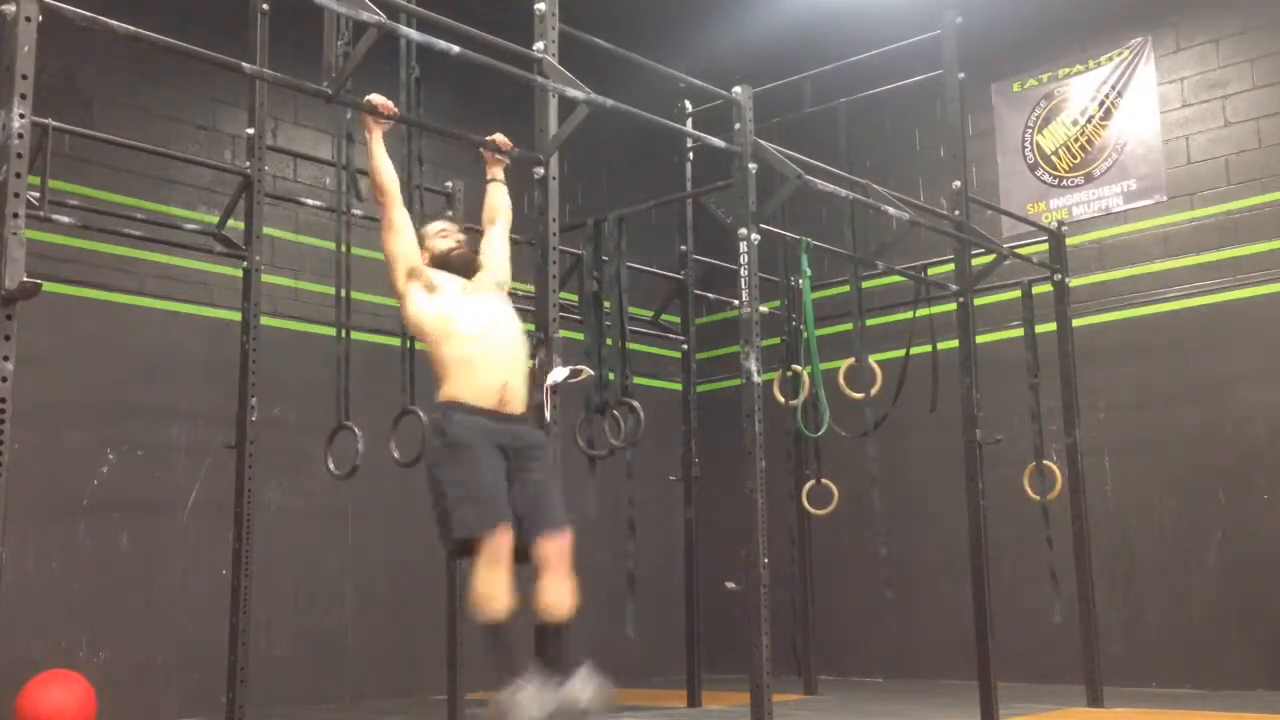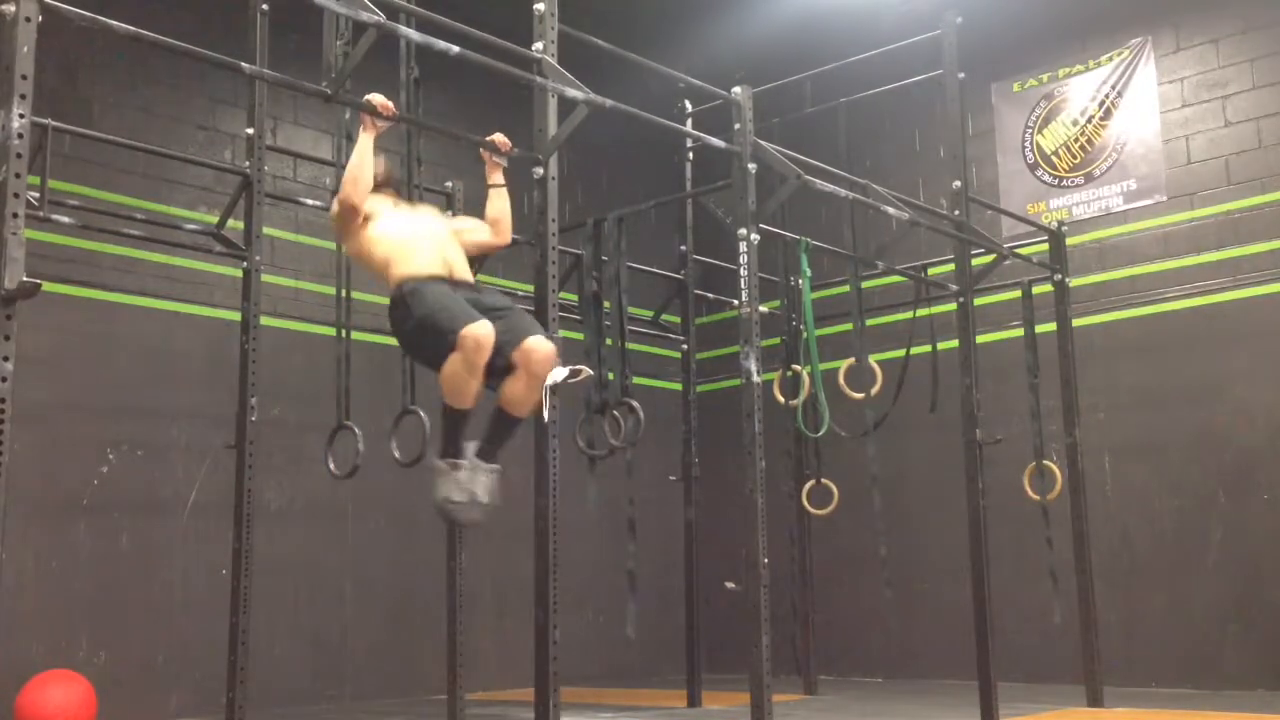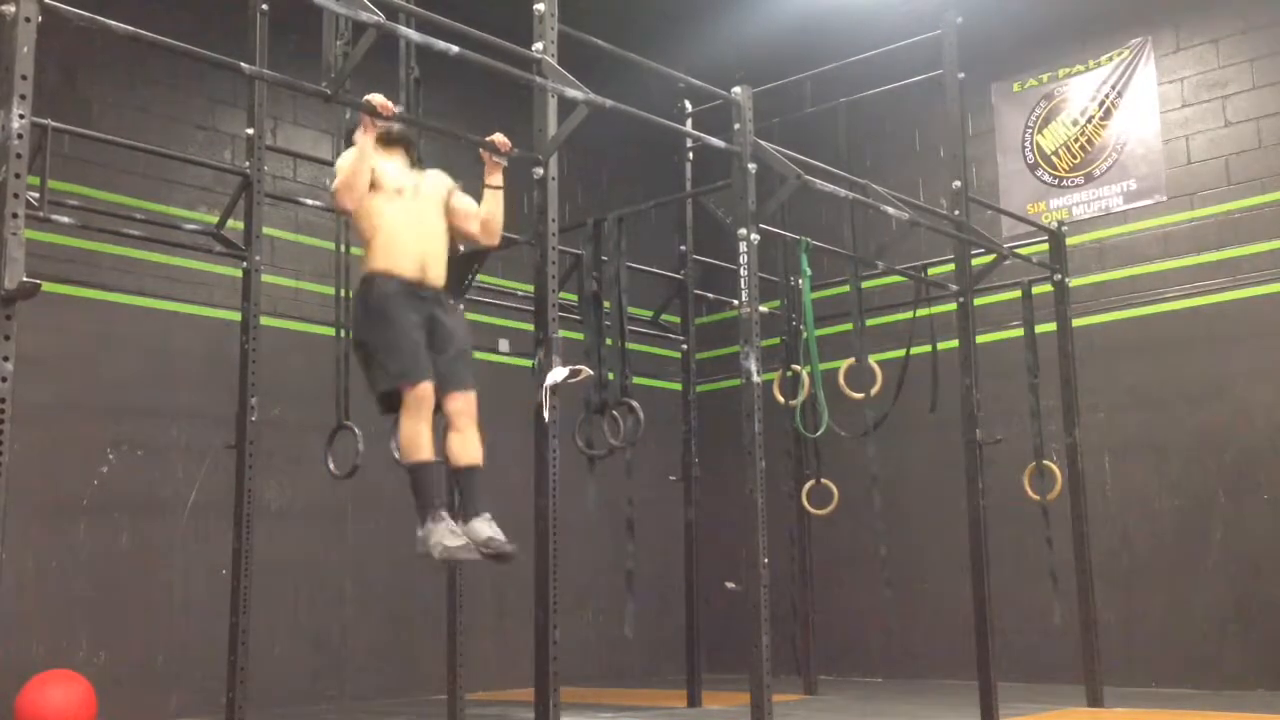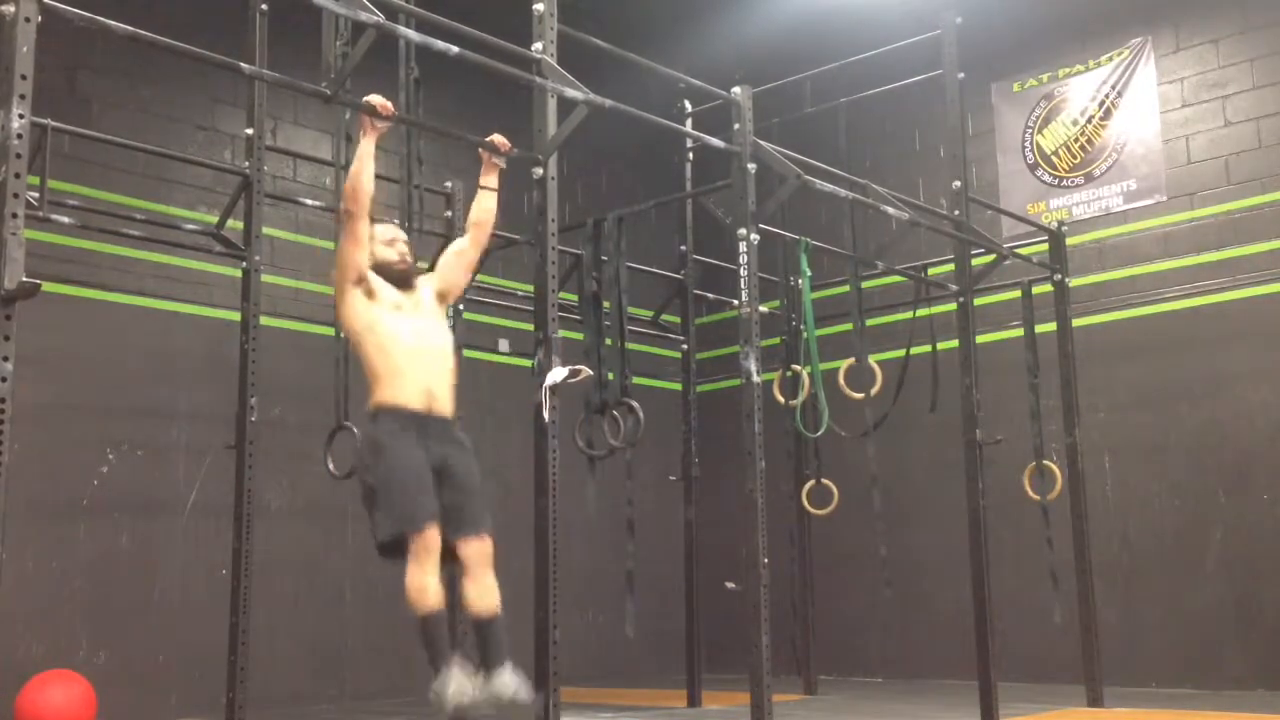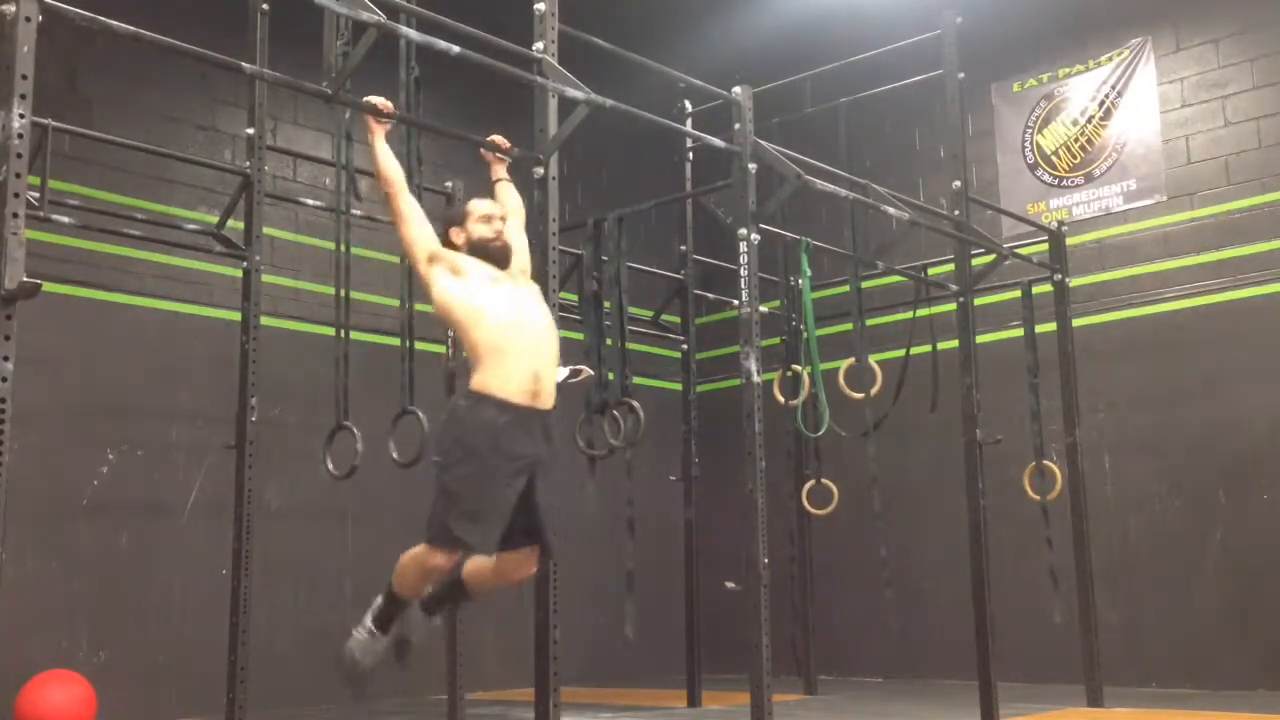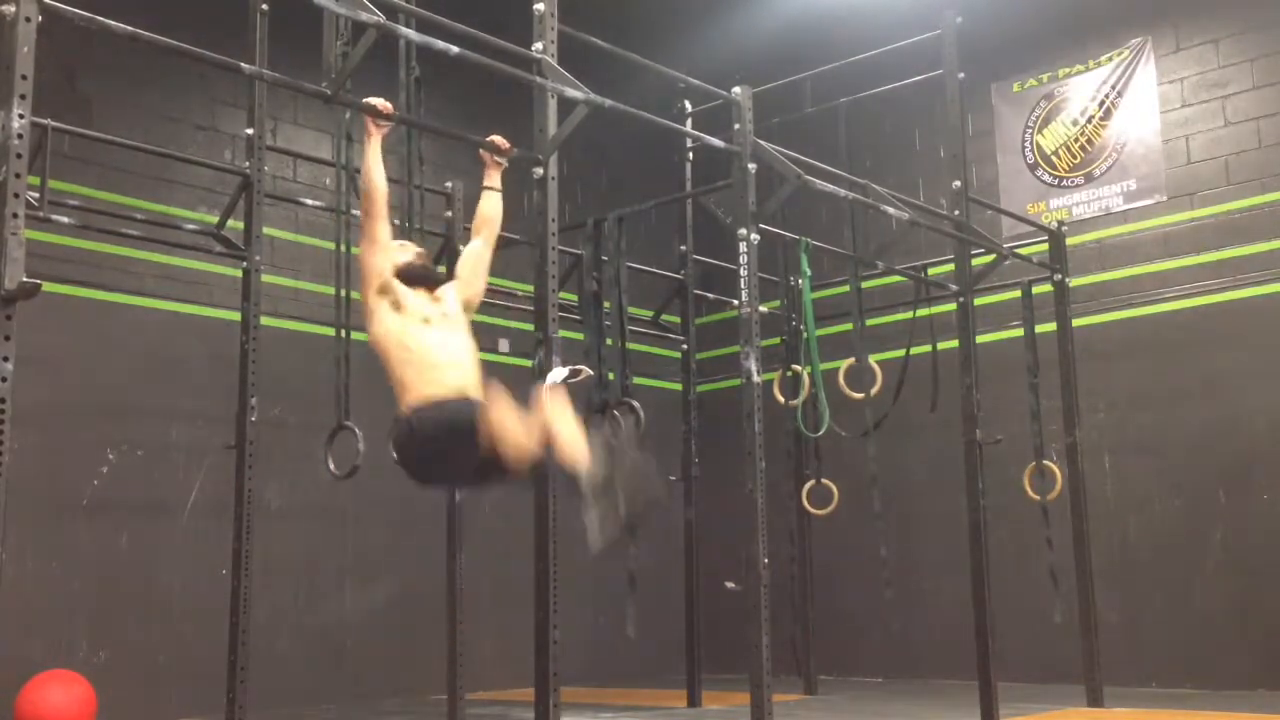
dt=0.4s
person 1, frame 1
left shoulder: (490, 284)
right shoulder: (419, 283)
left elbow: (496, 225)
right elbow: (391, 204)
left wrist: (496, 171)
right wrist: (376, 137)
left hip: (519, 431)
right hip: (464, 427)
left knee: (555, 552)
right knee: (495, 545)
person 1, frame 2
left shoulder: (429, 216)
right shoulder: (358, 220)
left elbow: (499, 234)
right elbow: (350, 198)
left wrist: (495, 172)
right wrist: (367, 133)
left hip: (470, 293)
right hip: (418, 296)
left knee: (540, 353)
right knee: (476, 336)
left ankle: (485, 456)
right ankle: (452, 459)
person 1, frame 3
left shoulder: (436, 181)
right shoulder: (360, 161)
left elbow: (488, 233)
right elbow: (346, 200)
left wrist: (493, 175)
right wrist: (369, 131)
left hip: (437, 302)
right hip: (388, 296)
left knee: (462, 408)
right knee: (419, 397)
left ankle: (474, 518)
right ankle: (433, 520)
person 1, frame 4
left shoulder: (432, 292)
right shoulder: (357, 291)
left elbow: (475, 237)
right elbow: (353, 214)
left wrist: (489, 174)
right wrist: (368, 138)
left hip: (447, 435)
right hip: (396, 431)
left knee: (478, 550)
right knee: (425, 544)
left ankle: (496, 671)
right ankle: (447, 671)
person 1, frame 5
left shoulder: (518, 274)
right shoulder: (443, 267)
left elbow: (518, 214)
right elbow: (400, 196)
left wrist: (499, 168)
right wrist: (378, 135)
left hip: (537, 429)
right hip: (485, 421)
left knee: (522, 559)
right knee: (443, 553)
left ankle: (429, 608)
right ankle: (381, 620)
person 1, frame 6
left shoulder: (450, 298)
right shoulder: (385, 300)
left elbow: (483, 238)
right elbow: (375, 208)
left wrist: (493, 175)
right wrist: (373, 141)
left hip: (474, 420)
right hip: (427, 433)
left knee: (551, 397)
right knee: (492, 398)
left ankle: (600, 501)
right ankle: (595, 478)
